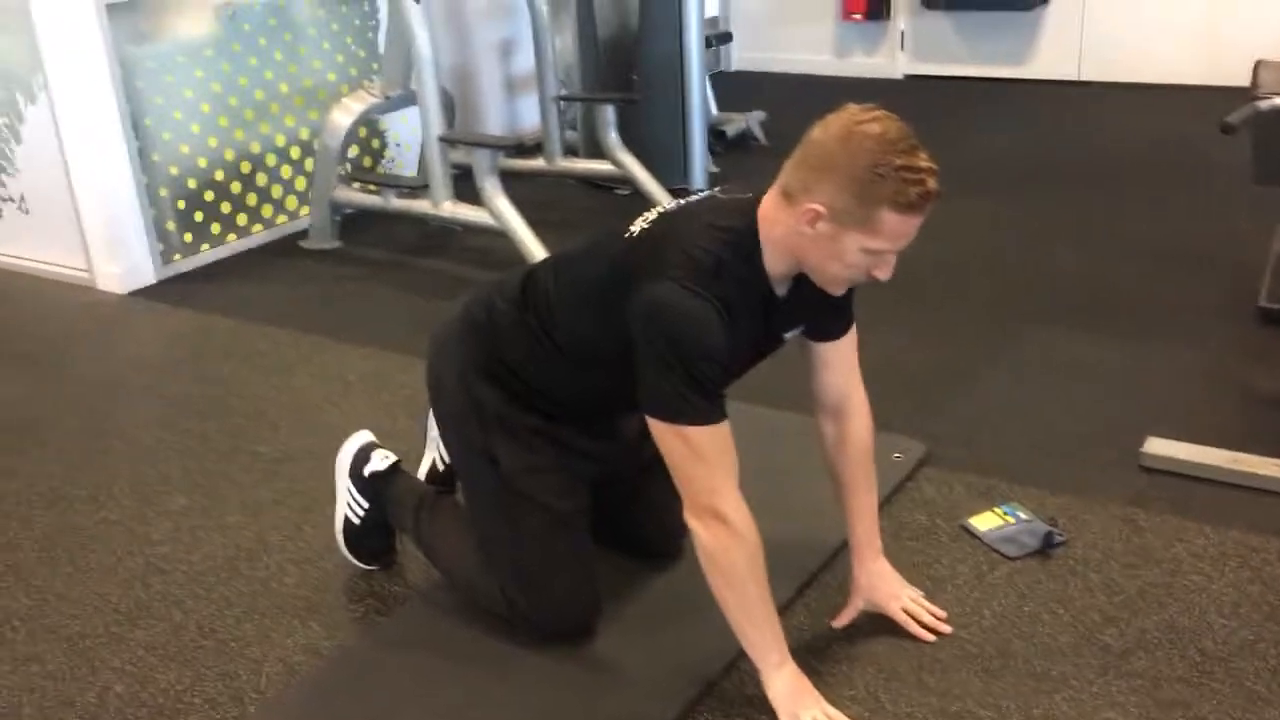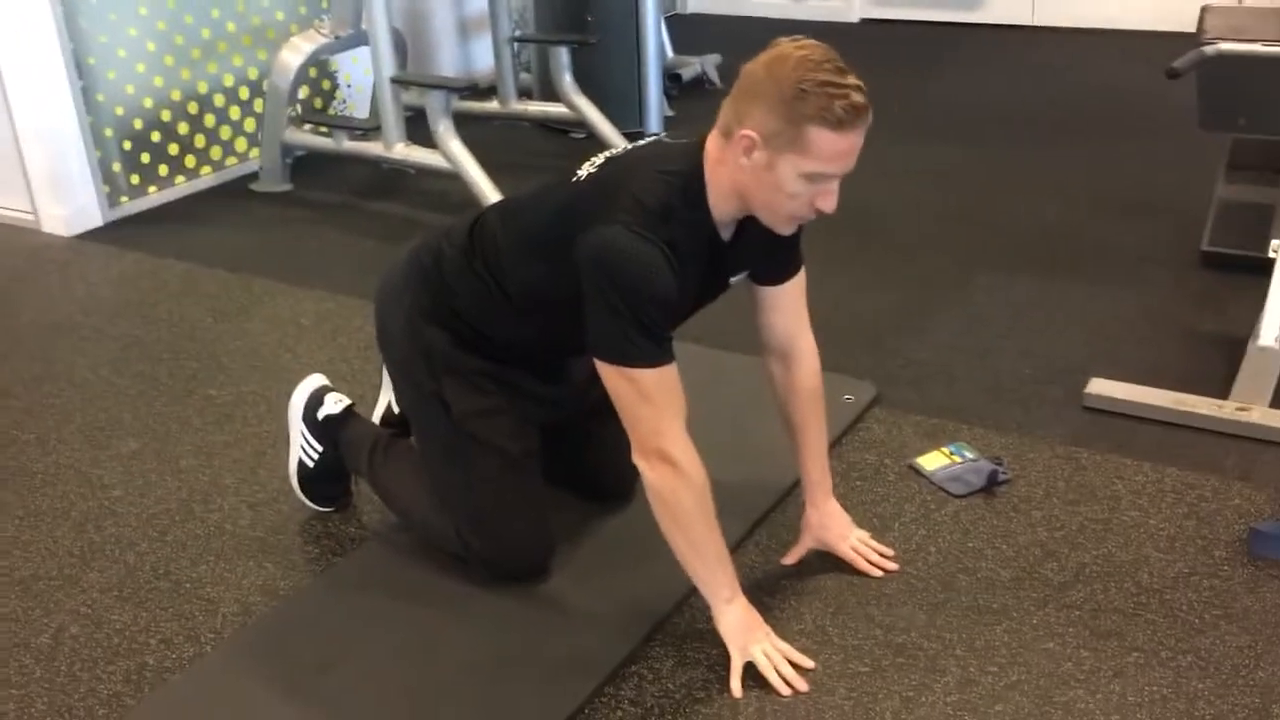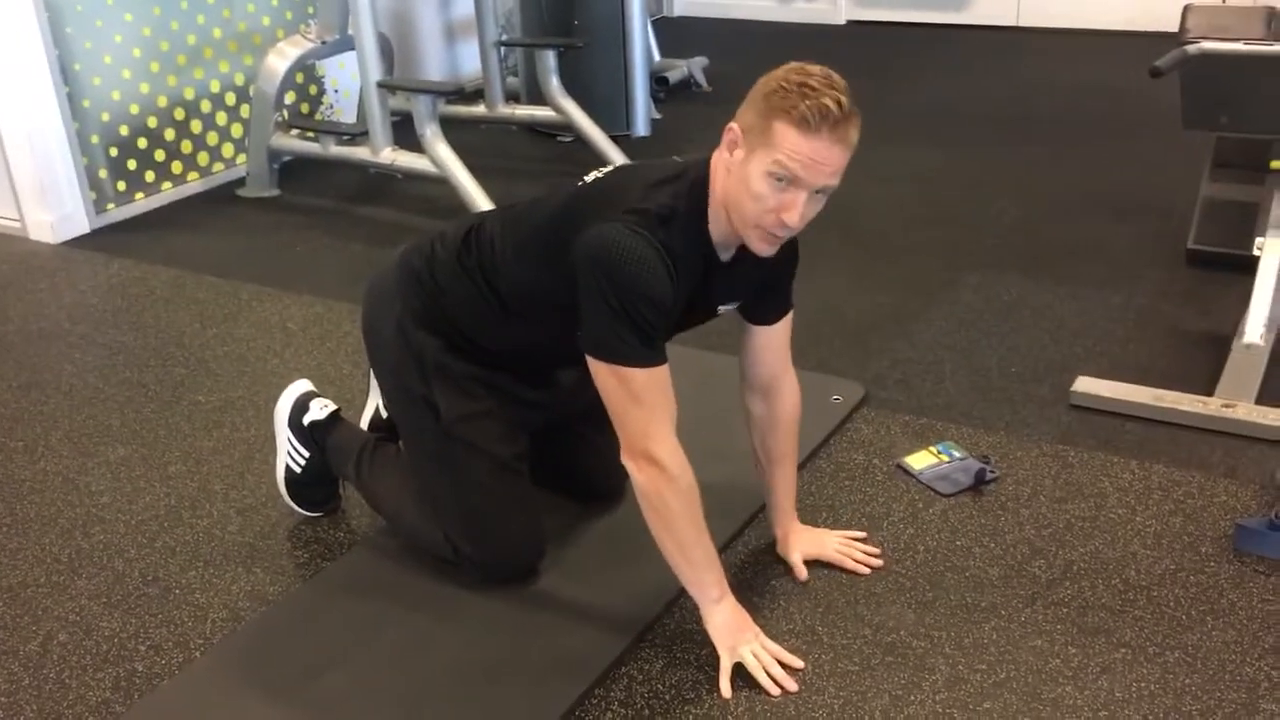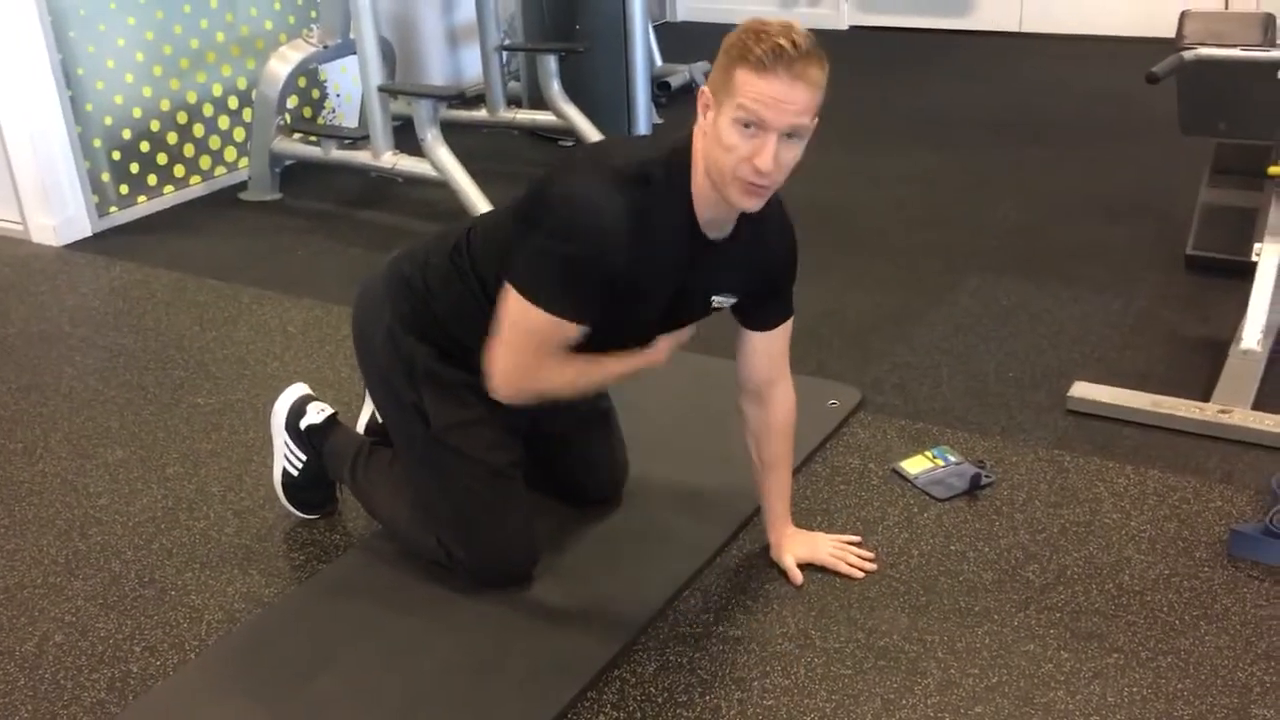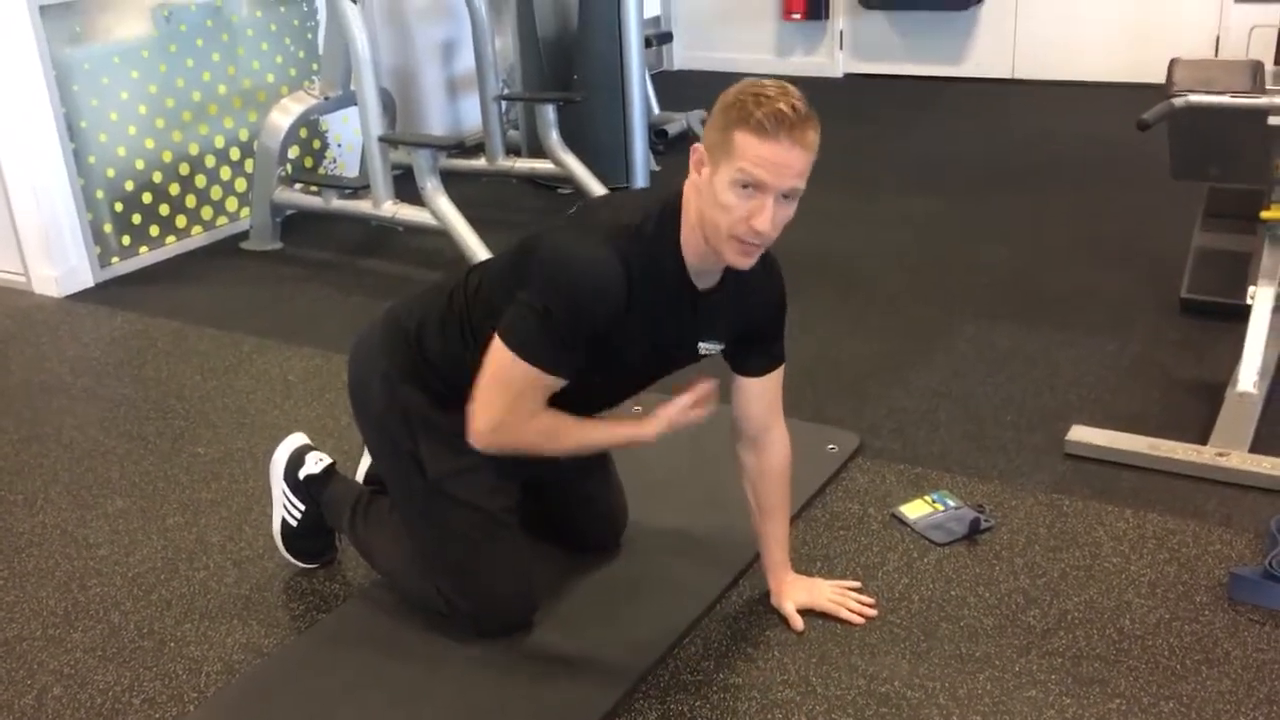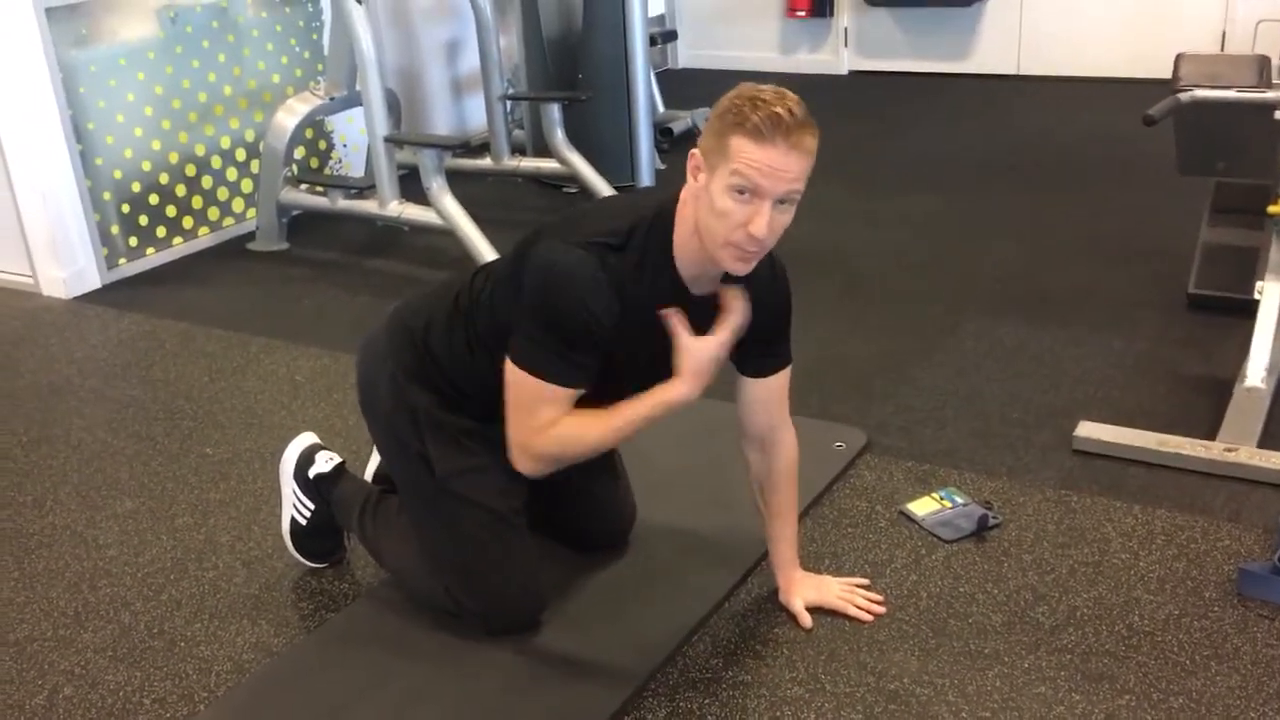
dt=0.7s
person 1, frame 1
left shoulder: (814, 248)
right shoulder: (684, 298)
left elbow: (842, 409)
right elbow: (715, 510)
left wrist: (870, 563)
left hip: (590, 385)
right hip: (494, 381)
left knee: (658, 538)
right knee: (558, 610)
right ankle: (384, 487)
person 1, frame 2
left shoulder: (765, 196)
right shoulder: (630, 242)
left elbow: (791, 350)
right elbow: (663, 452)
left wrist: (820, 504)
right wrist: (729, 608)
left hip: (540, 328)
right hip: (442, 324)
left knee: (609, 481)
right knee: (513, 550)
left ankle: (418, 407)
right ankle: (338, 429)
person 1, frame 3
left shoulder: (765, 232)
right shoulder: (630, 246)
left elbow: (770, 385)
right elbow: (651, 453)
left wrist: (788, 524)
right wrist: (719, 607)
left hip: (529, 337)
right hip: (430, 326)
left knee: (598, 482)
right knee: (503, 551)
right ankle: (325, 435)
person 1, frame 4
left shoulder: (767, 238)
right shoulder: (601, 207)
left elbow: (766, 387)
right elbow: (512, 378)
left wrist: (782, 530)
right wrist: (648, 356)
left hip: (524, 335)
right hip: (421, 336)
left knee: (597, 488)
right knee: (497, 557)
left ankle: (404, 424)
right ankle: (322, 440)
person 1, frame 5
left shoulder: (756, 283)
right shoulder: (591, 263)
left elbow: (760, 434)
right elbow: (493, 426)
left wrist: (781, 575)
right wrist: (647, 429)
left hip: (522, 384)
right hip: (416, 381)
left knee: (598, 532)
right knee: (498, 604)
left ankle: (415, 474)
right ankle: (323, 489)
person 1, frame 6
left shoulder: (757, 284)
right shoulder: (577, 269)
left elbow: (768, 433)
right elbow: (533, 451)
left wrist: (790, 573)
right wrist: (682, 387)
left hip: (530, 387)
right hip: (423, 381)
left knee: (605, 530)
right knee: (505, 602)
right ankle: (333, 489)
